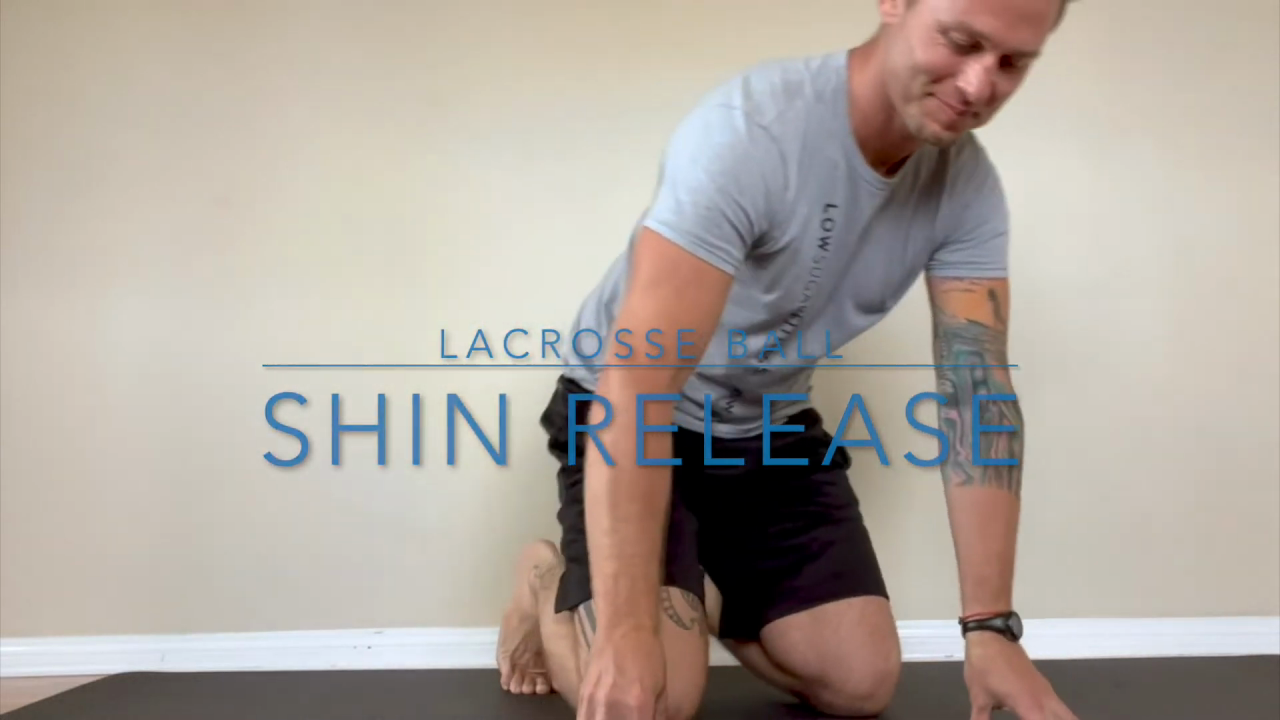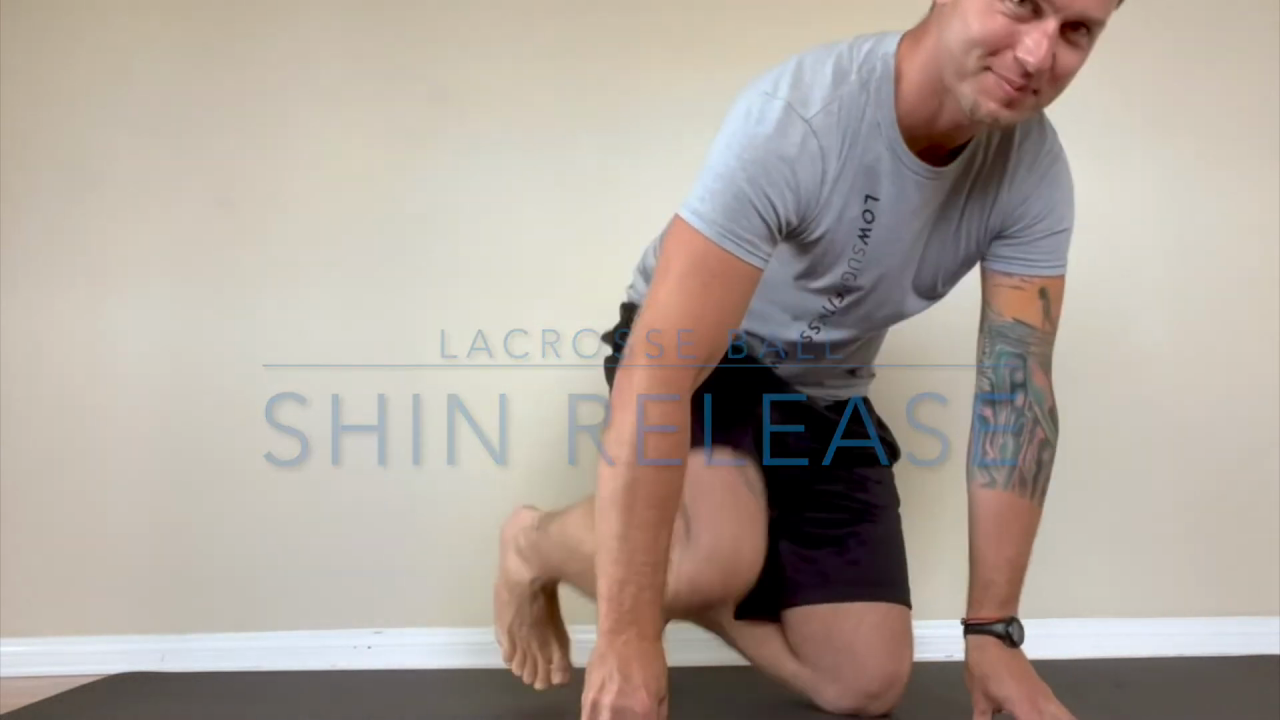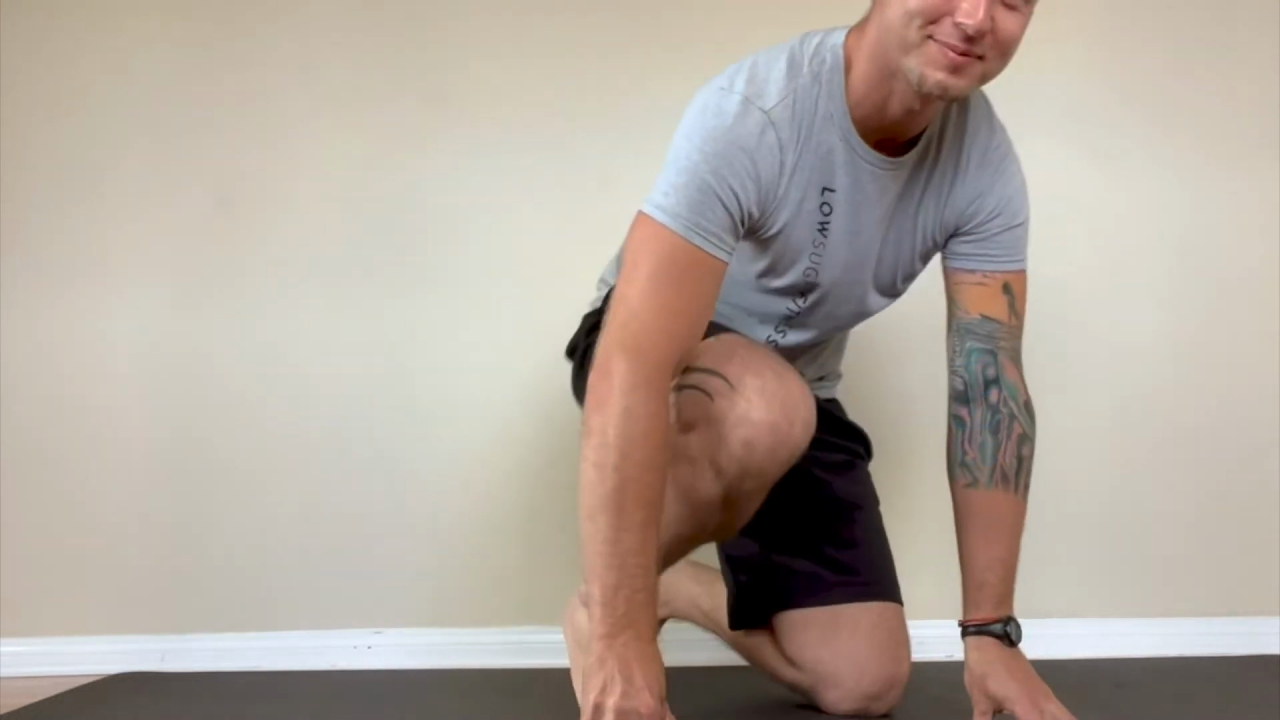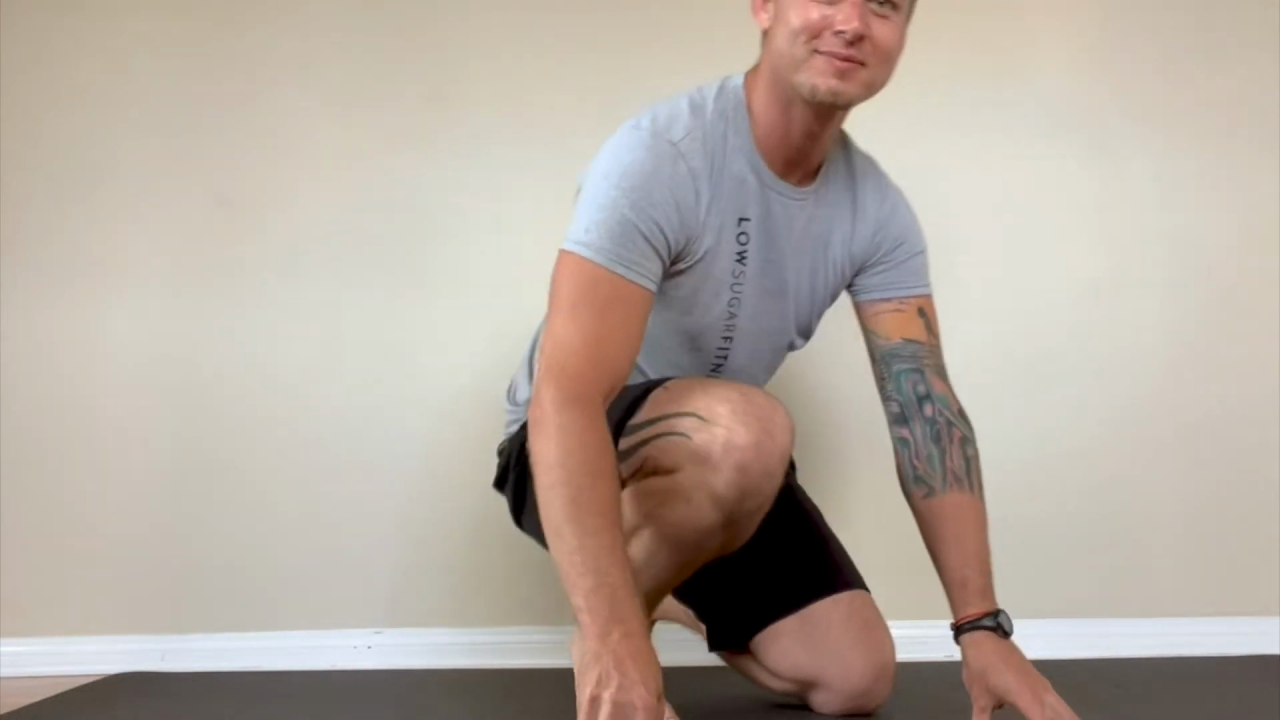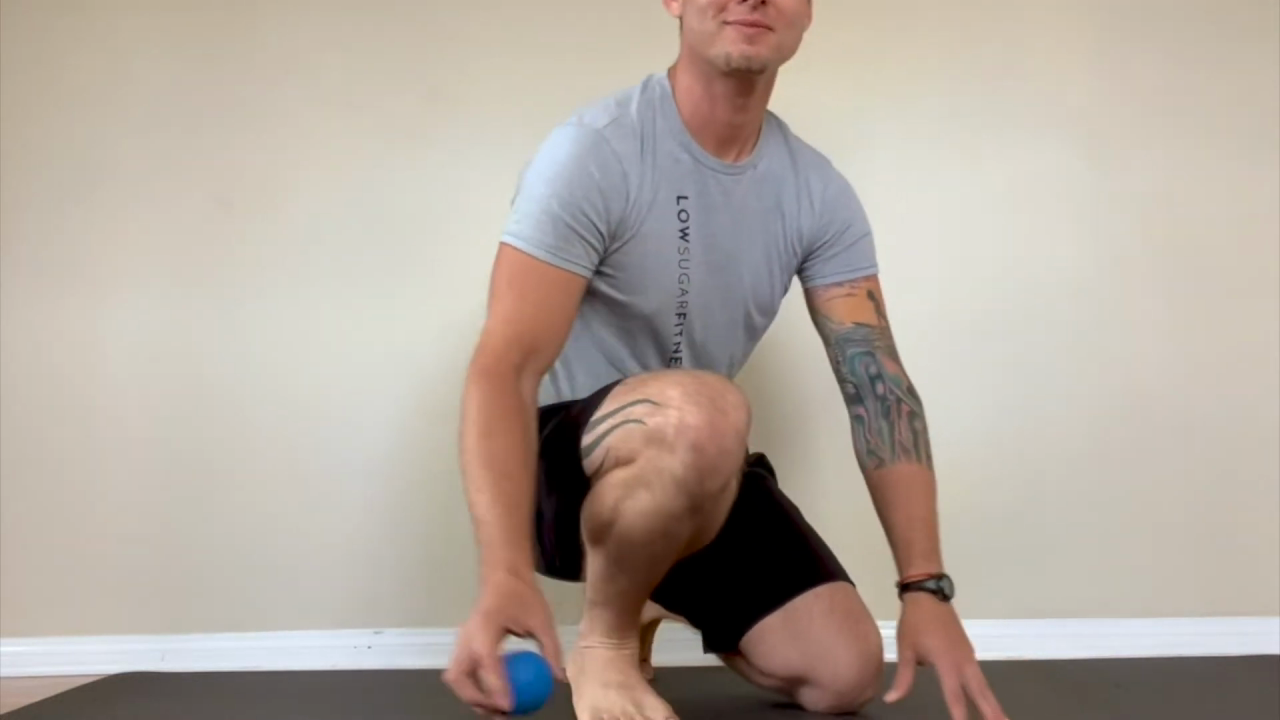
dt=0.4s
person 1, frame 1
left shoulder: (968, 187)
right shoulder: (747, 133)
left elbow: (977, 396)
right elbow: (637, 376)
left wrist: (989, 627)
right wrist: (624, 626)
left hip: (775, 434)
right hip: (638, 421)
left ankle: (690, 594)
right ankle: (544, 589)
person 1, frame 2
left shoulder: (1035, 171)
right shoulder: (794, 118)
left elbow: (1018, 391)
right elbow: (659, 369)
left wrist: (992, 629)
right wrist: (625, 630)
left hip: (827, 392)
right hip: (699, 352)
right knee: (717, 550)
left ankle: (669, 582)
right ankle: (536, 551)
person 1, frame 3
left shoulder: (986, 165)
right shoulder: (750, 113)
left elbow: (990, 388)
right elbow: (630, 370)
left wrist: (990, 631)
right wrist: (621, 635)
left hip: (797, 397)
right hip: (658, 363)
right knee: (766, 410)
left ankle: (679, 589)
right ankle: (601, 605)
person 1, frame 4
left shoulder: (876, 209)
right shoulder: (657, 157)
left elbow: (923, 405)
right elbow: (566, 398)
left wrist: (981, 625)
right wrist: (615, 634)
left hip: (718, 471)
right hip: (579, 457)
right knee: (746, 428)
left ankle: (664, 595)
right ankle: (606, 625)
person 1, frame 5
left shoulder: (818, 188)
right shoulder: (593, 151)
left elbow: (876, 383)
right elbow: (506, 366)
left wrist: (927, 589)
right wrist: (508, 573)
left hip: (704, 475)
right hip: (563, 457)
right knee: (703, 412)
left ankle: (663, 590)
right ankle: (605, 633)
